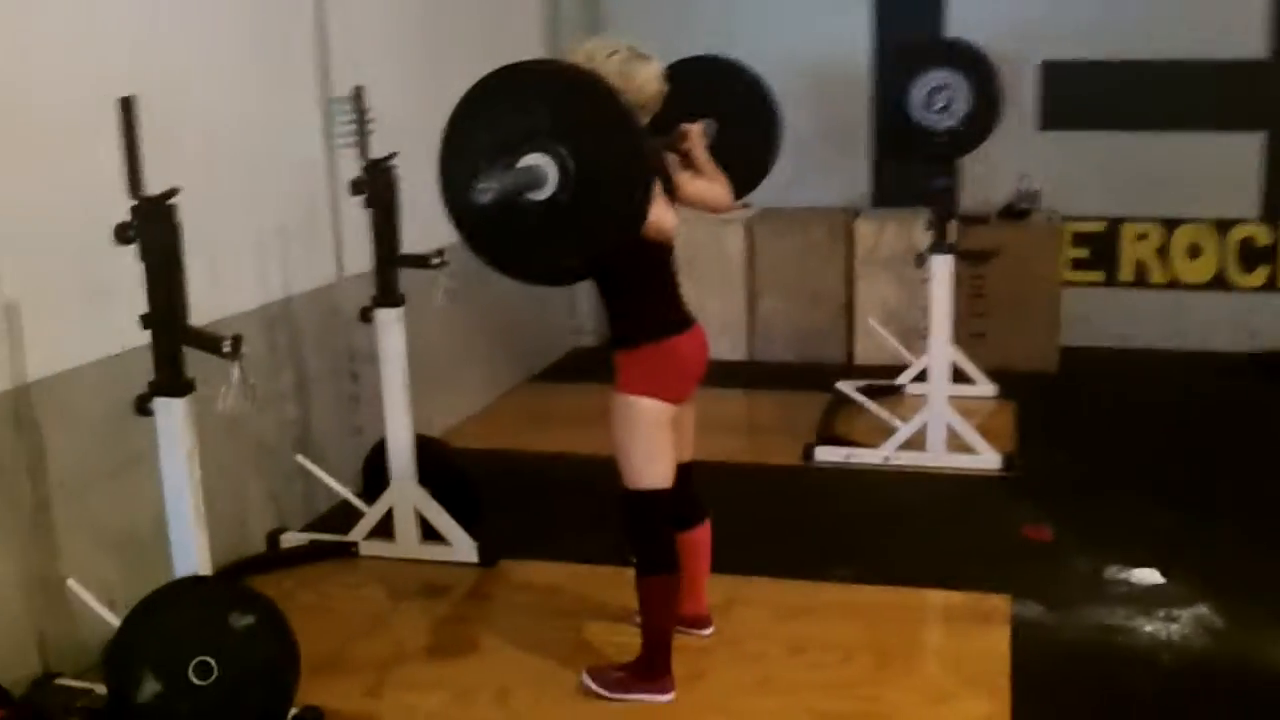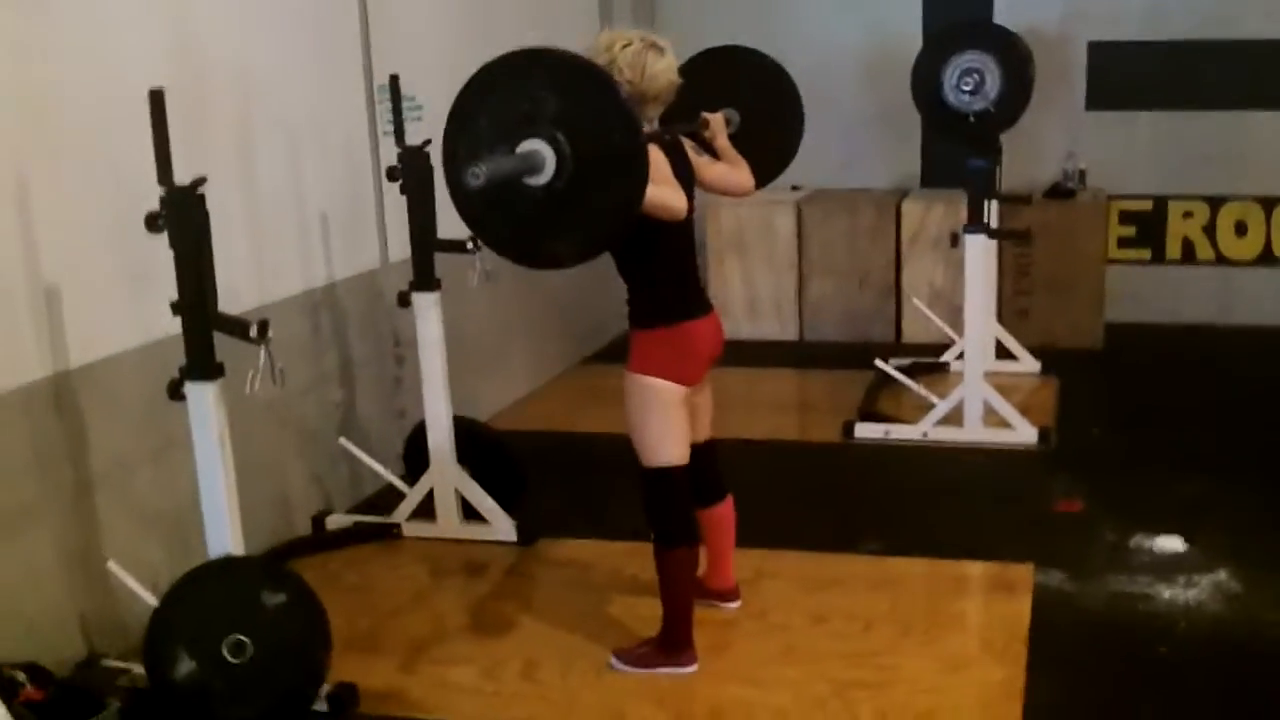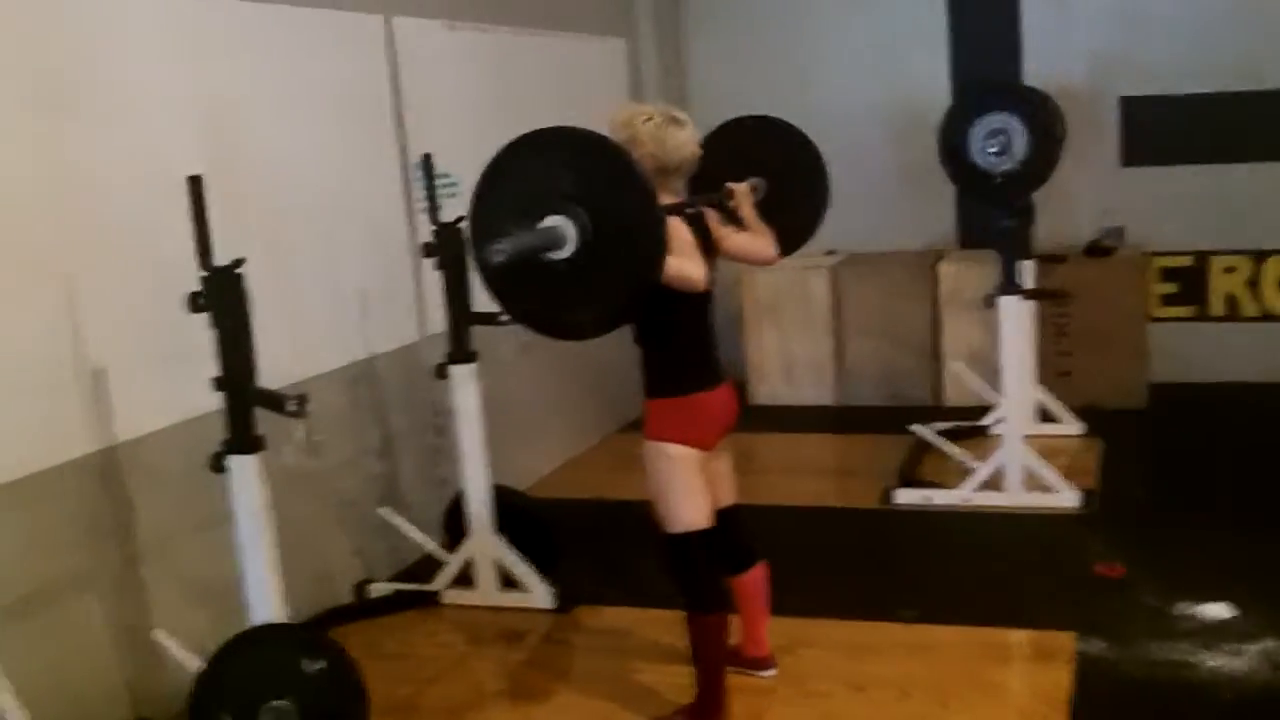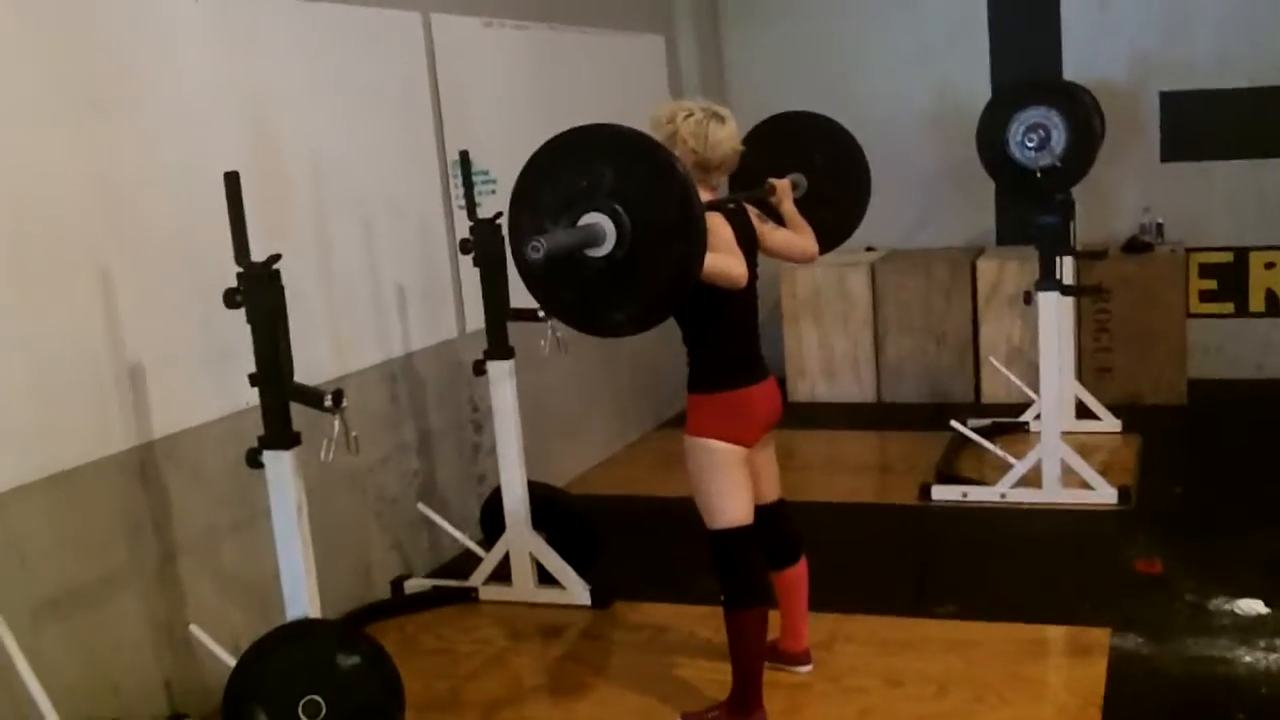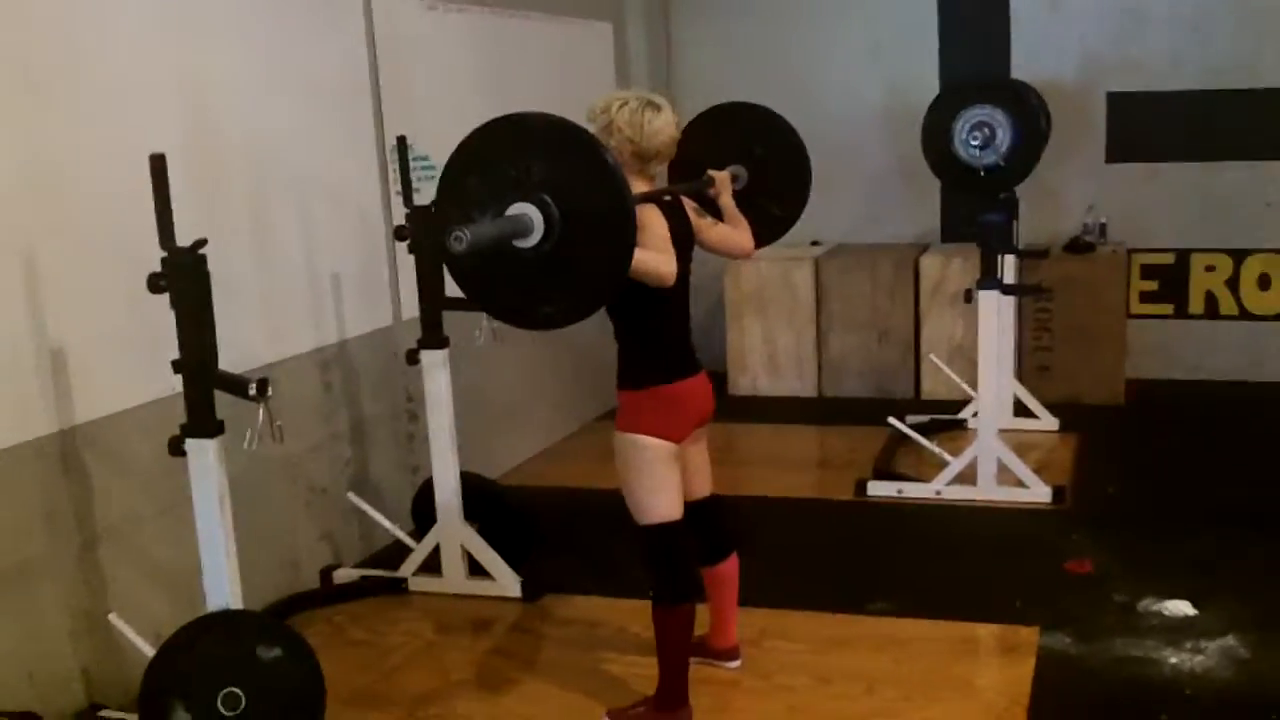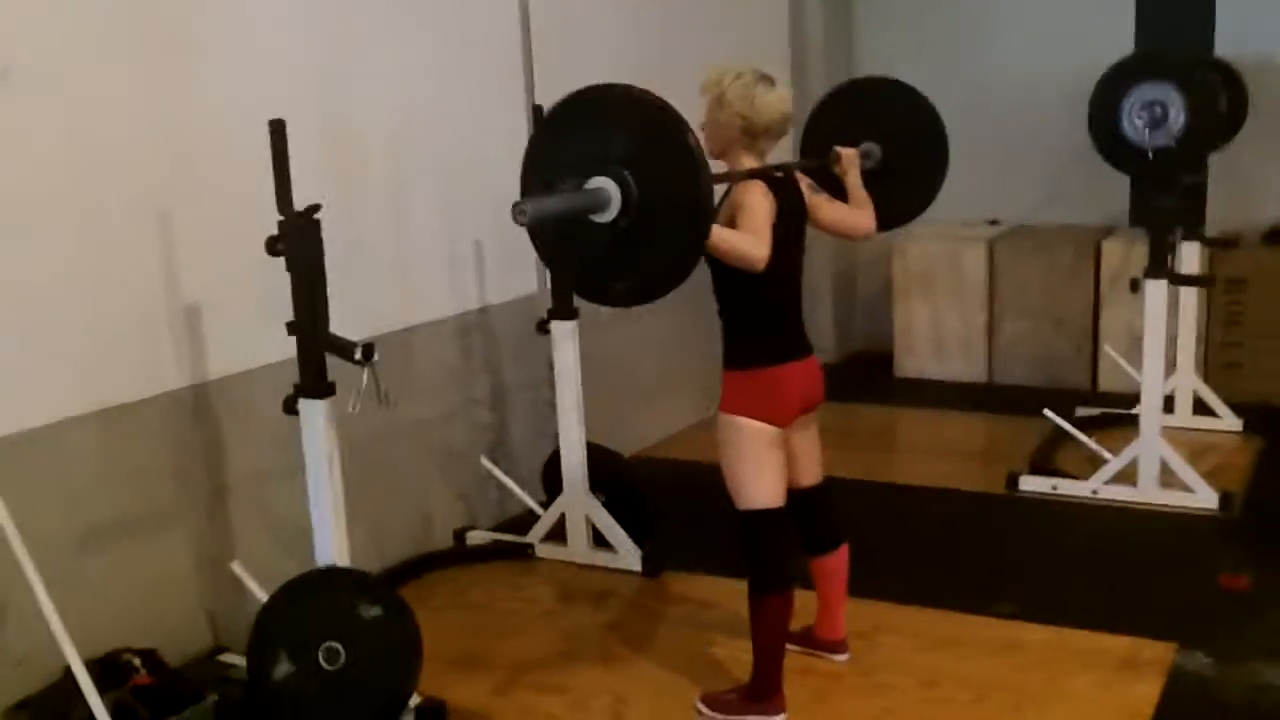
dt=0.5s
person 1, frame 1
right shoulder: (655, 158)
left elbow: (662, 222)
right elbow: (722, 196)
right wrist: (698, 148)
left hip: (649, 356)
right hip: (680, 341)
left knee: (647, 510)
right knee: (677, 488)
left ankle: (652, 671)
right ankle: (692, 607)
person 1, frame 2
right shoulder: (674, 146)
left elbow: (672, 204)
right elbow: (742, 181)
right wrist: (719, 135)
left hip: (664, 338)
right hip: (698, 324)
left knee: (665, 489)
right knee: (700, 465)
left ankle: (675, 644)
right ankle: (720, 580)
person 1, frame 3
left shoulder: (656, 225)
right shoulder: (698, 217)
left elbow: (693, 275)
right elbow: (765, 251)
right wrist: (744, 207)
left hip: (678, 408)
right hip: (712, 393)
left knee: (693, 555)
right knee: (726, 530)
right ankle: (756, 648)
person 1, frame 4
left shoulder: (700, 221)
right shoulder: (740, 213)
left elbow: (733, 273)
right elbow: (807, 247)
right wrist: (785, 200)
left hip: (721, 404)
right hip: (758, 390)
left knee: (735, 552)
right knee: (773, 523)
right ankle: (793, 644)
person 1, frame 5
left shoulder: (640, 213)
right shoulder: (677, 206)
left elbow: (663, 270)
right elbow: (743, 243)
right wrist: (724, 194)
left hip: (652, 400)
right hip: (690, 385)
left knee: (666, 546)
right knee: (706, 518)
right ankle: (722, 640)
person 1, frame 6
left shoulder: (748, 193)
right shoulder: (793, 184)
left elbow: (754, 253)
right elbow: (863, 224)
right wrist: (851, 174)
left hip: (758, 383)
right hip: (799, 369)
left knee: (764, 534)
right knee: (813, 506)
right ankle: (830, 632)
